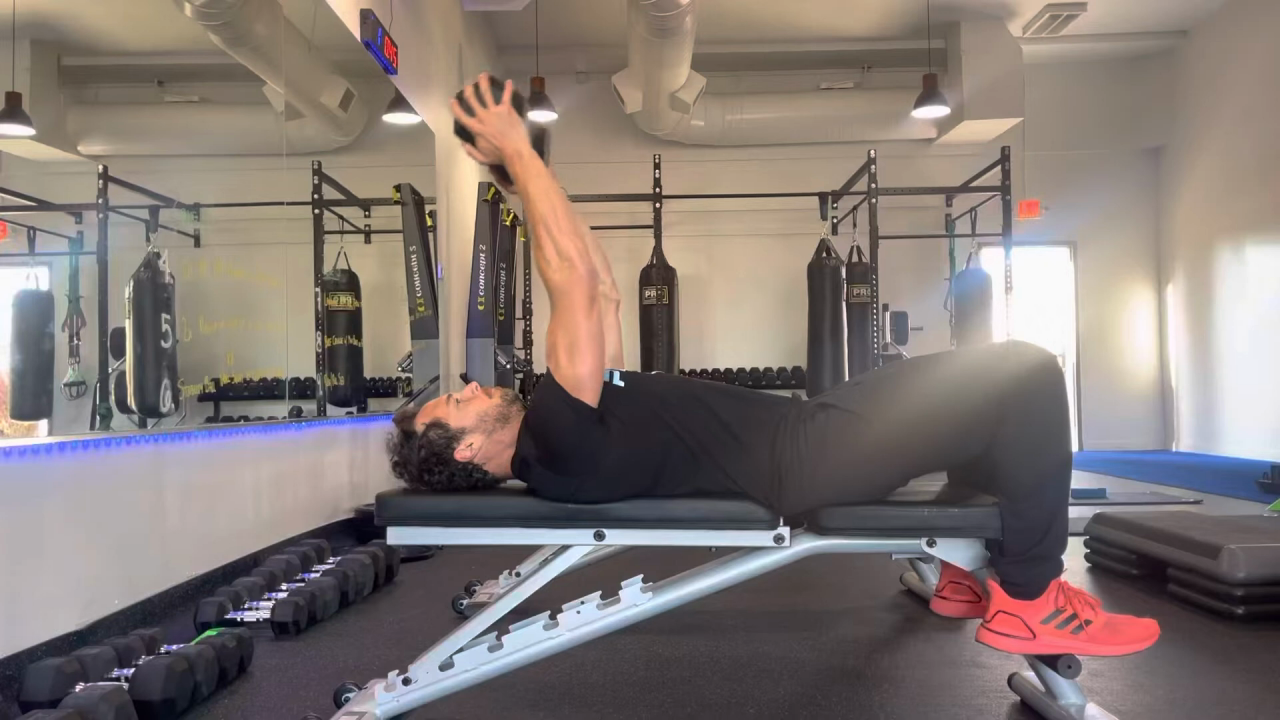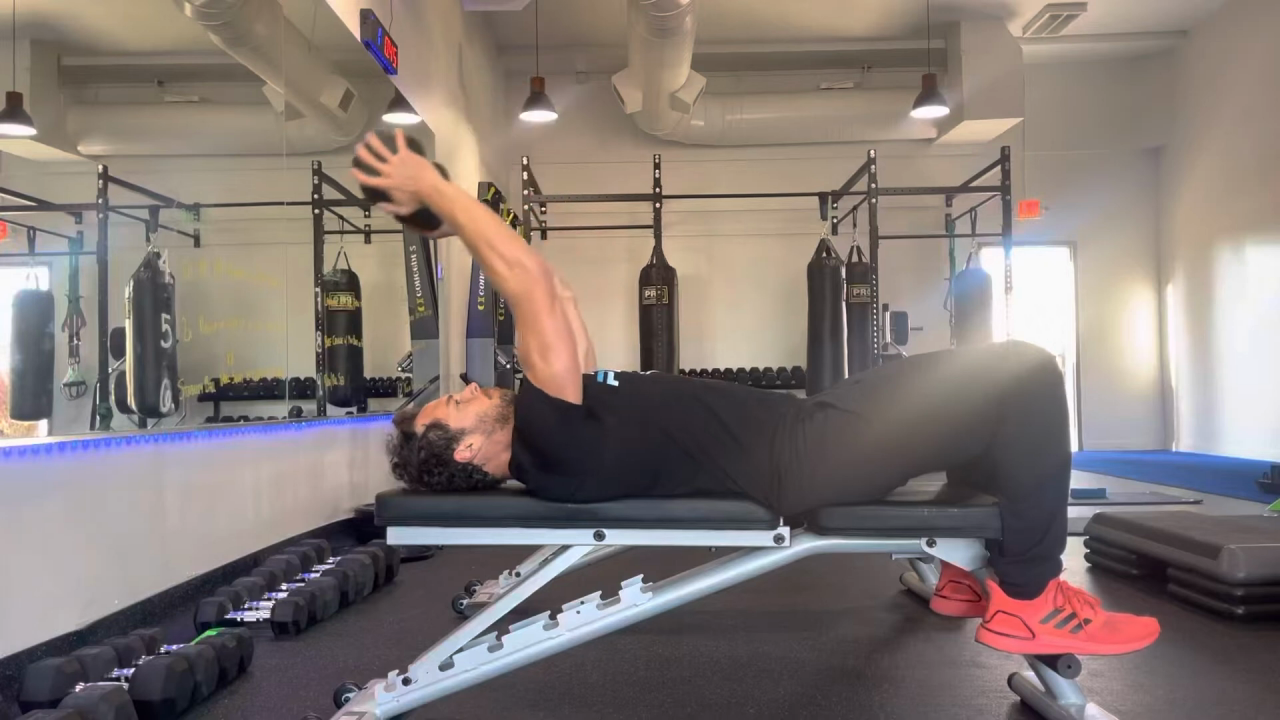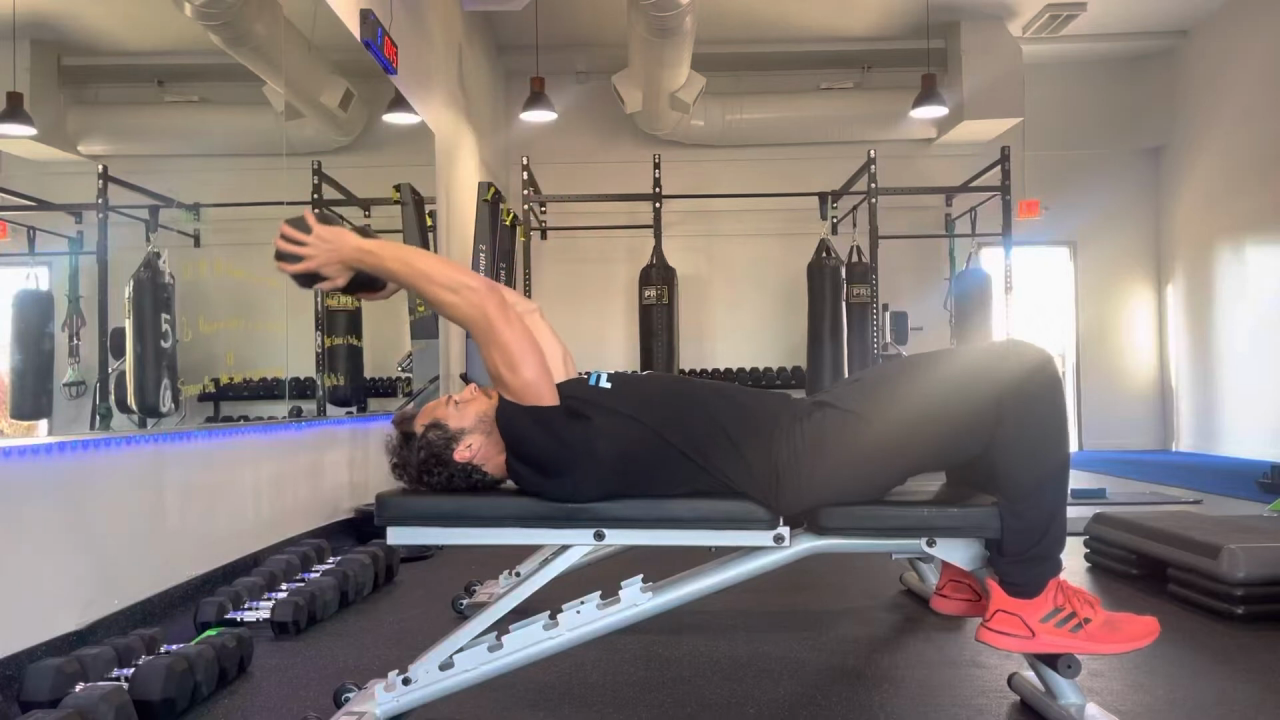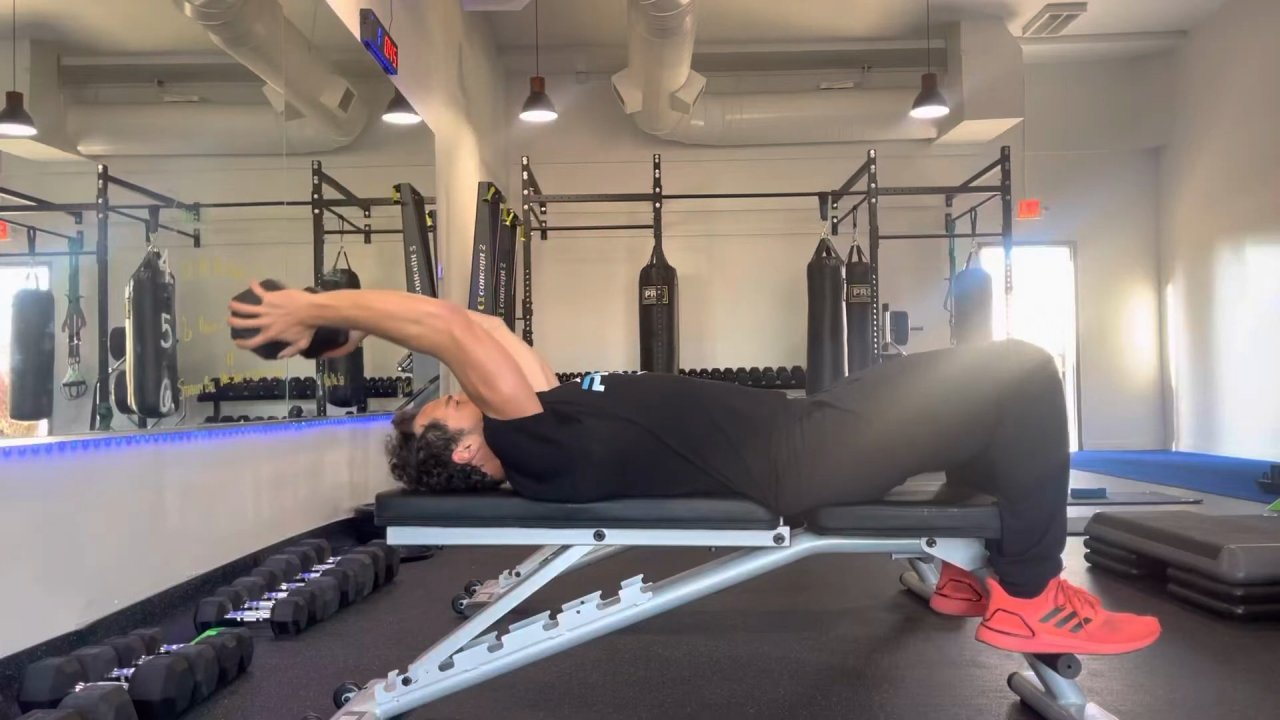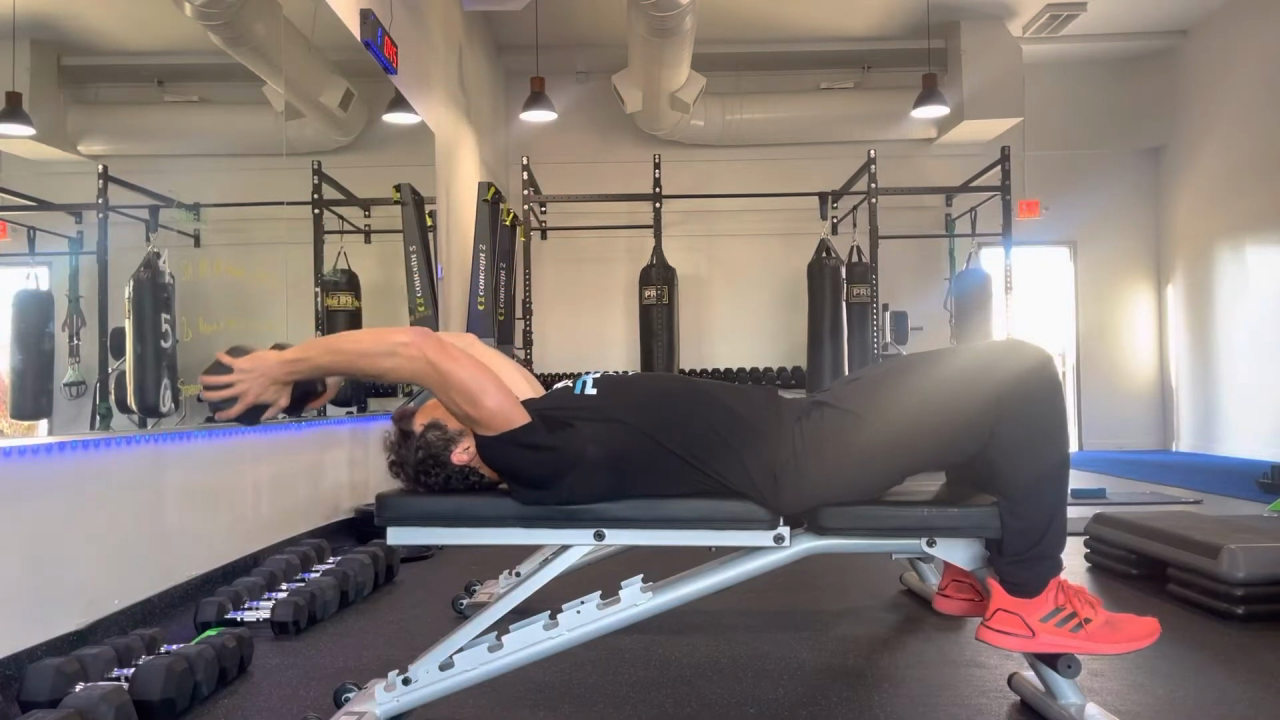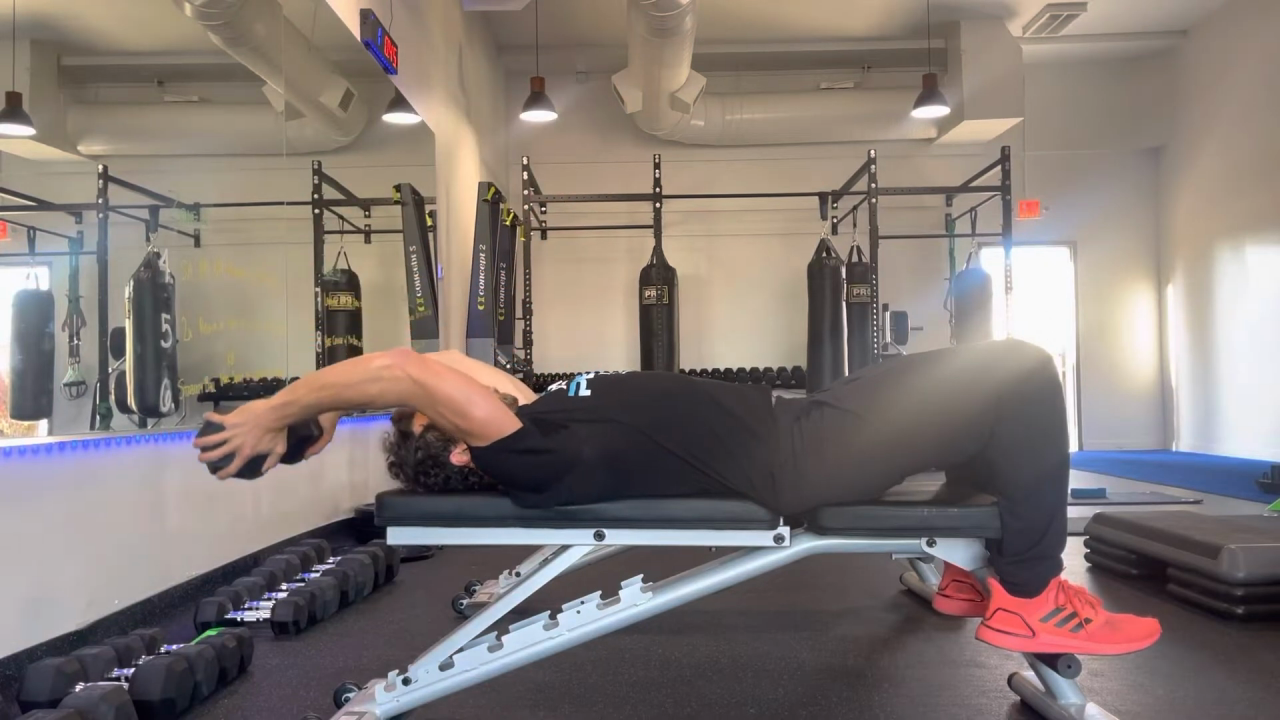
dt=0.4s
person 1, frame 1
left shoulder: (552, 430)
right shoulder: (559, 445)
left elbow: (595, 293)
right elbow: (577, 283)
left wrist: (520, 164)
right wrist: (518, 150)
left hip: (805, 423)
right hip: (809, 460)
left knee: (995, 383)
right knee: (1026, 375)
left ankle: (977, 568)
right ankle: (1027, 600)
person 1, frame 2
left shoulder: (554, 428)
right shoulder: (551, 448)
left elbow: (547, 298)
right elbow: (534, 289)
left wrist: (446, 210)
right wrist: (433, 186)
left hip: (801, 422)
right hip: (805, 460)
left knee: (994, 381)
right knee: (1025, 376)
left ankle: (975, 568)
right ankle: (1025, 601)
person 1, frame 3
left shoulder: (548, 425)
right shoulder: (547, 453)
left elbow: (507, 314)
right elbow: (491, 310)
left wrist: (370, 259)
right wrist: (359, 249)
left hip: (799, 420)
right hip: (803, 460)
left knee: (991, 377)
right knee: (1021, 375)
left ankle: (974, 568)
right ankle: (1024, 599)
person 1, frame 4
left shoulder: (547, 422)
right shoulder: (541, 458)
left elbow: (479, 333)
right elbow: (457, 328)
left wrist: (338, 313)
right wrist: (313, 308)
left hip: (800, 417)
right hip: (803, 459)
left knee: (993, 377)
right knee: (1021, 374)
left ankle: (972, 565)
right ankle: (1024, 598)
person 1, frame 5
left shoulder: (539, 419)
right shoulder: (537, 460)
left elbow: (457, 349)
right elbow: (428, 350)
left wrist: (300, 361)
right wrist: (283, 366)
left hip: (797, 417)
right hip: (803, 458)
left knee: (988, 377)
right knee: (1021, 372)
left ankle: (970, 568)
right ankle: (1027, 598)
person 1, frame 6
left shoulder: (536, 417)
right shoulder: (535, 462)
left elbow: (441, 364)
right elbow: (410, 370)
left wrist: (306, 404)
right wrist: (274, 411)
left hip: (797, 417)
right hip: (803, 459)
left knee: (990, 378)
right knee: (1020, 372)
left ankle: (970, 569)
right ankle: (1027, 598)
